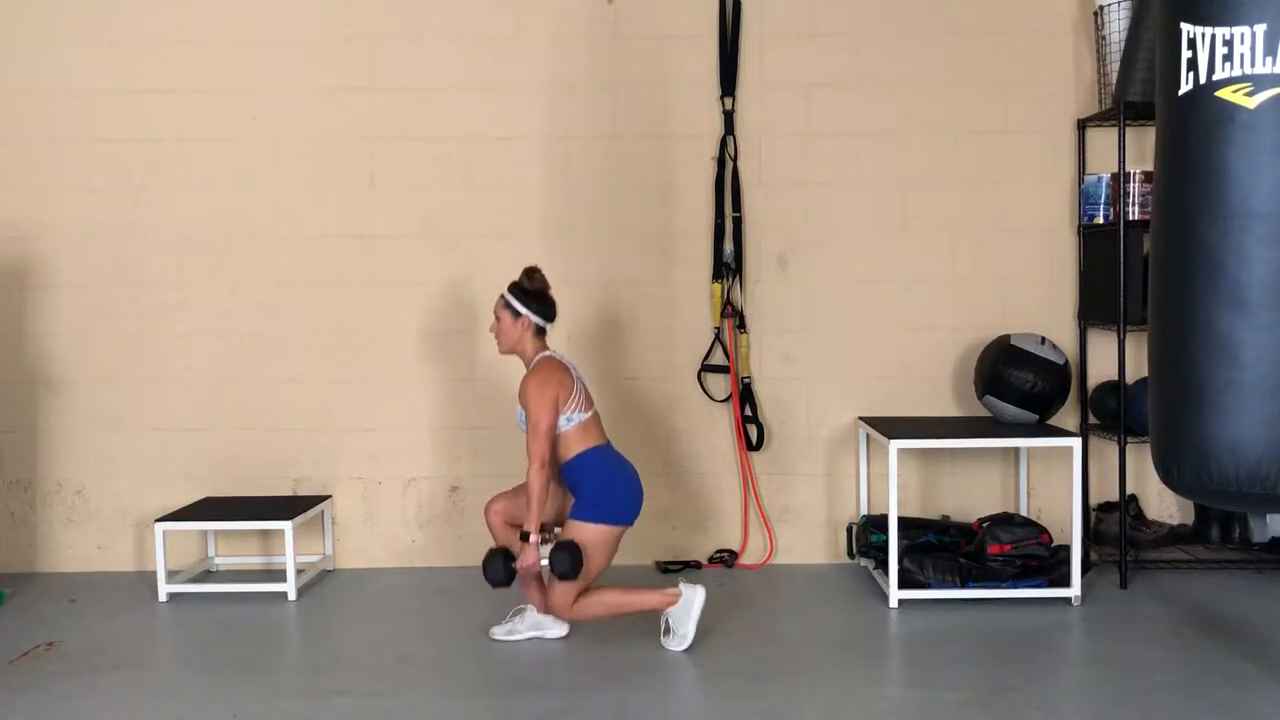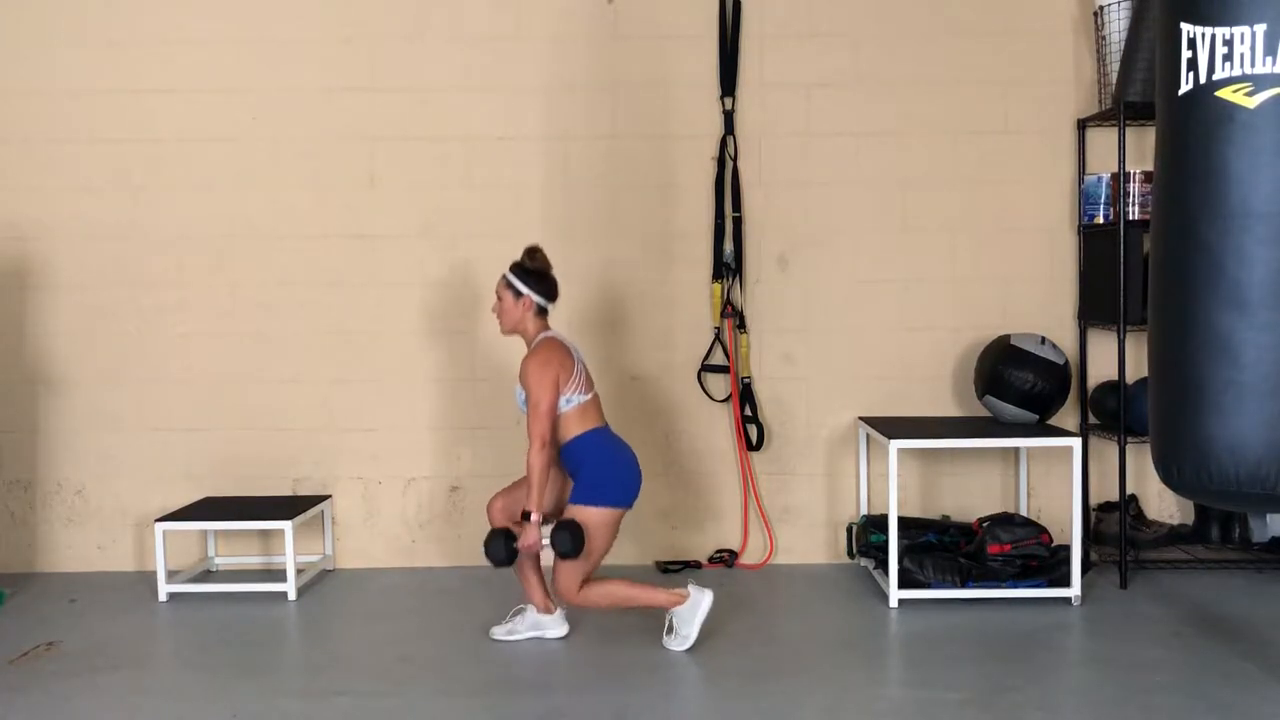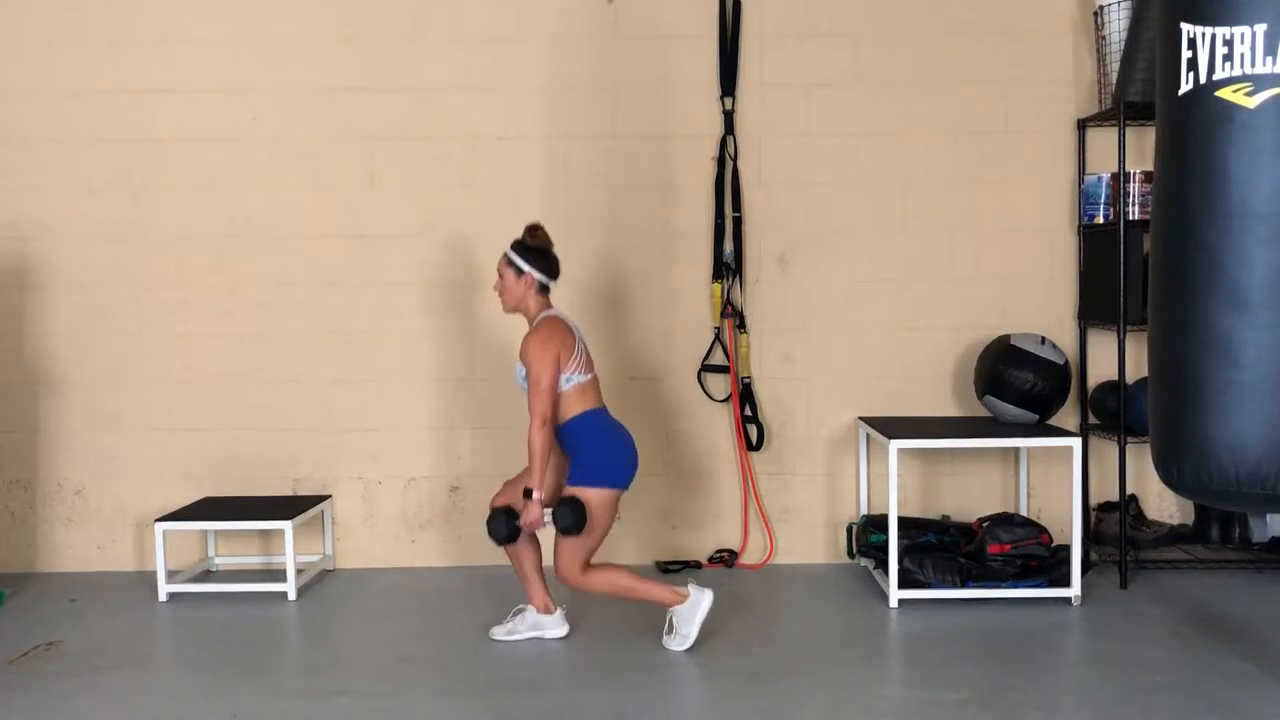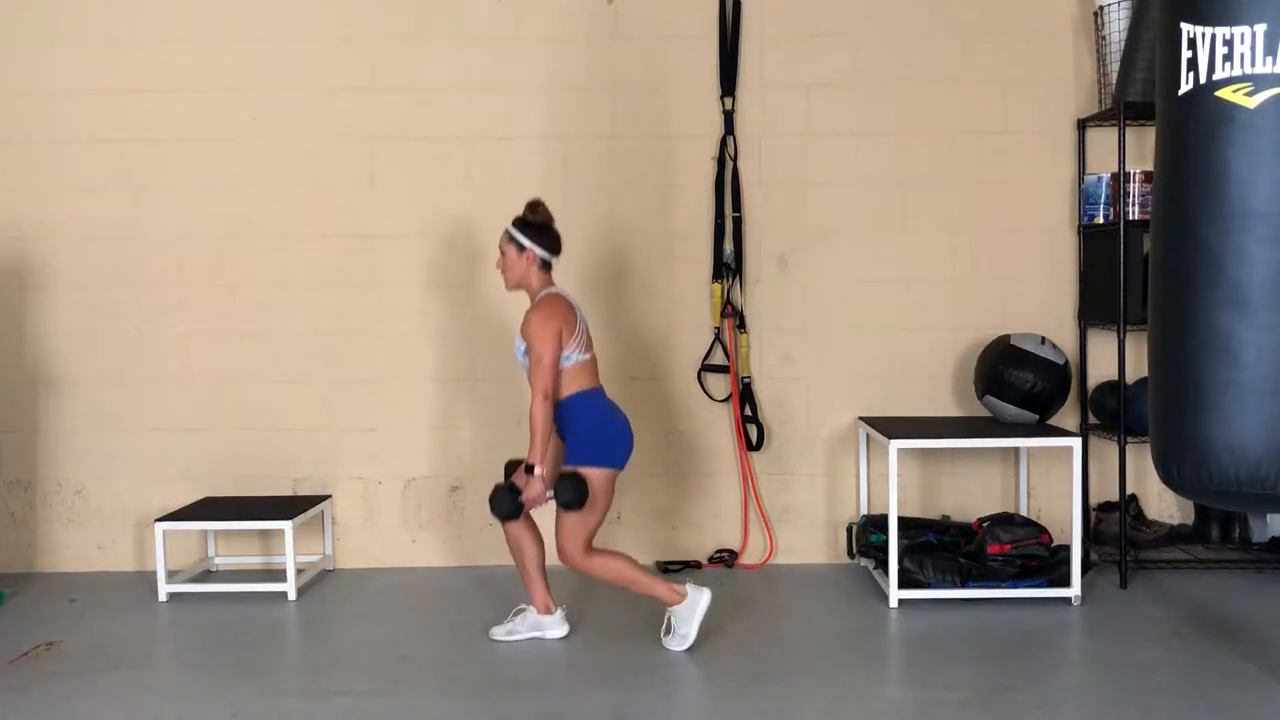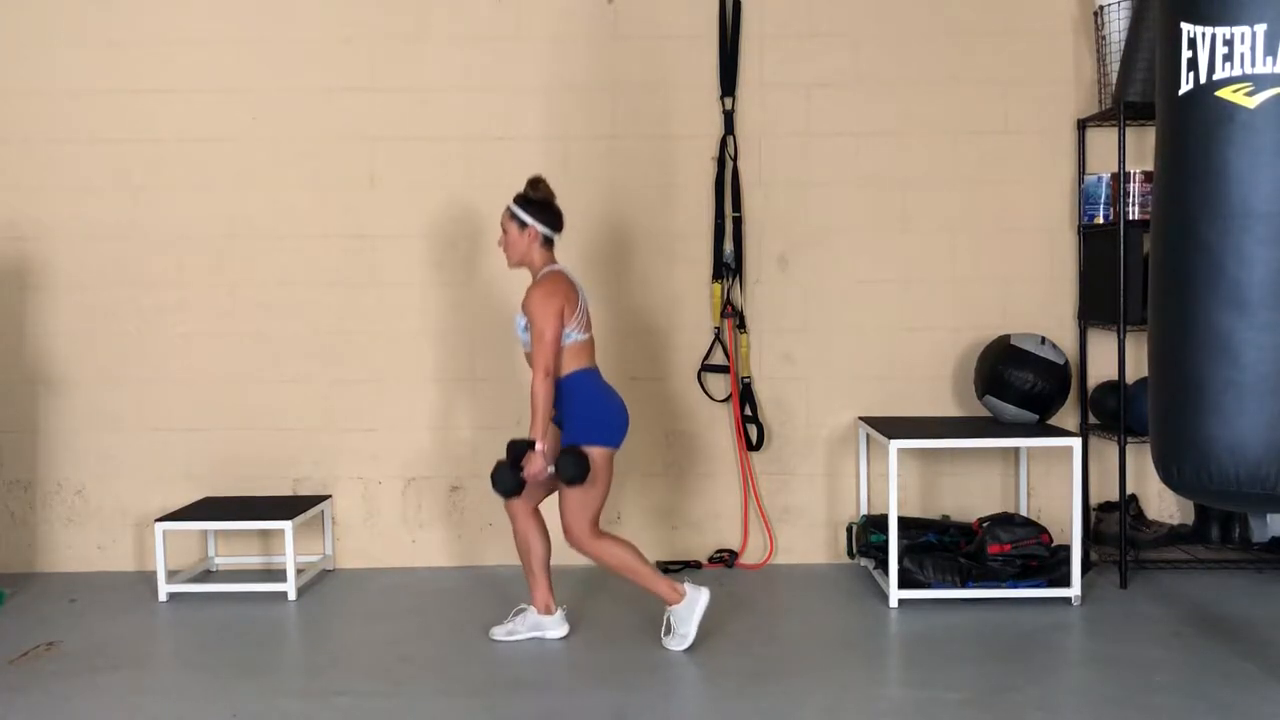
dt=0.1s
person 1, frame 1
left shoulder: (538, 379)
right shoulder: (550, 366)
left elbow: (539, 464)
left wrist: (531, 538)
right wrist: (545, 525)
left hip: (604, 489)
right hip: (592, 480)
left knee: (565, 604)
right knee: (498, 511)
left ankle: (677, 600)
right ankle: (542, 614)
person 1, frame 2
left shoulder: (539, 360)
right shoulder: (552, 348)
left elbow: (540, 444)
left wrist: (533, 517)
right wrist: (539, 507)
left hip: (602, 473)
right hip: (591, 466)
left knee: (571, 588)
right knee: (500, 508)
left ankle: (682, 599)
right ankle: (543, 613)
person 1, frame 3
left shoulder: (540, 337)
right shoulder: (554, 326)
left elbow: (541, 420)
left wrist: (535, 494)
right wrist: (528, 491)
left hip: (598, 452)
right hip: (587, 445)
left knee: (573, 571)
right knee: (505, 506)
left ankle: (683, 600)
right ankle: (543, 612)
person 1, frame 4
left shoulder: (542, 313)
right shoulder: (556, 304)
left elbow: (542, 396)
left wrist: (535, 469)
right wrist: (541, 463)
left hip: (593, 433)
right hip: (583, 427)
left knee: (575, 552)
left ankle: (682, 598)
right ankle: (543, 613)
person 1, frame 5
left shoulder: (543, 290)
right shoulder: (557, 282)
left elbow: (544, 372)
left wrist: (537, 445)
right wrist: (544, 439)
left hip: (587, 412)
right hip: (579, 409)
left knee: (581, 533)
right knee: (518, 501)
left ankle: (680, 598)
right ankle: (545, 614)
